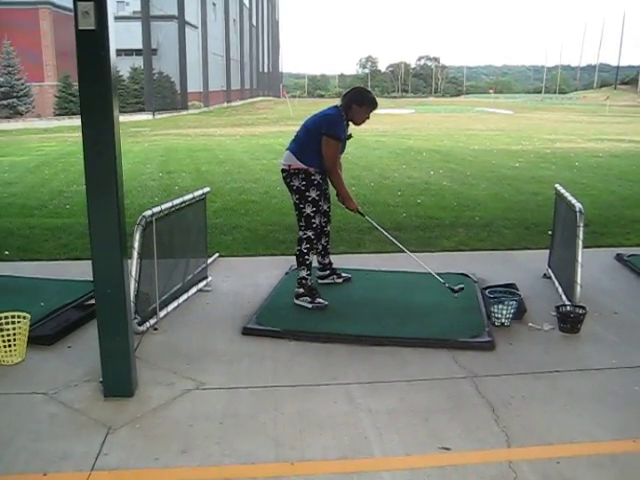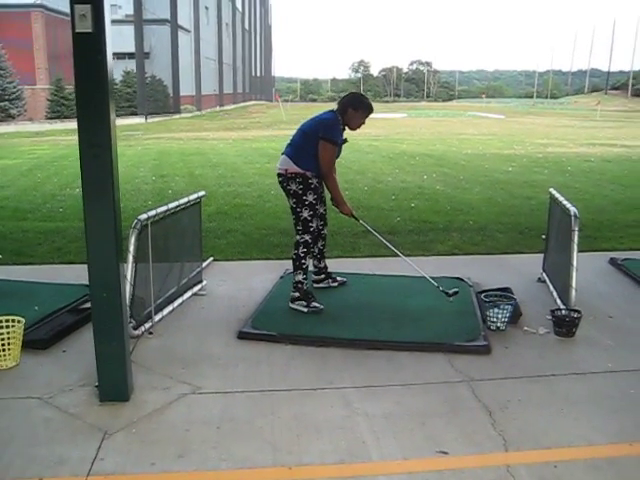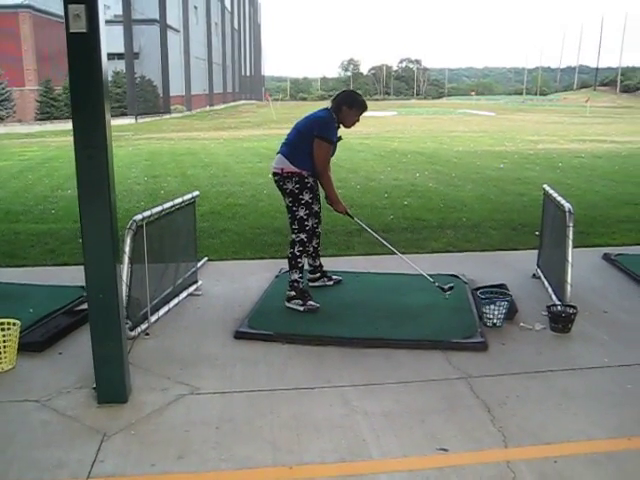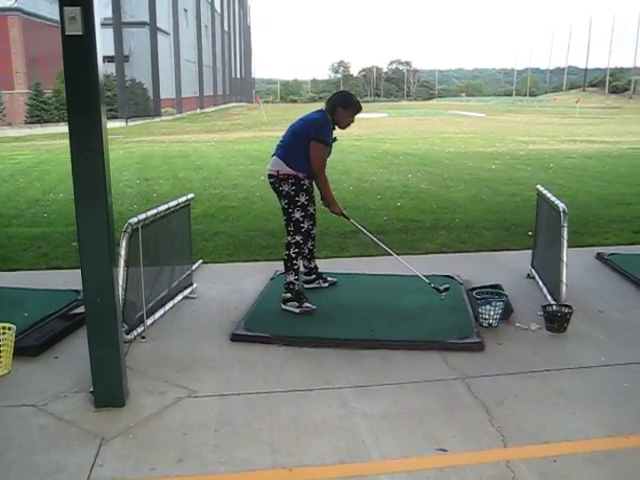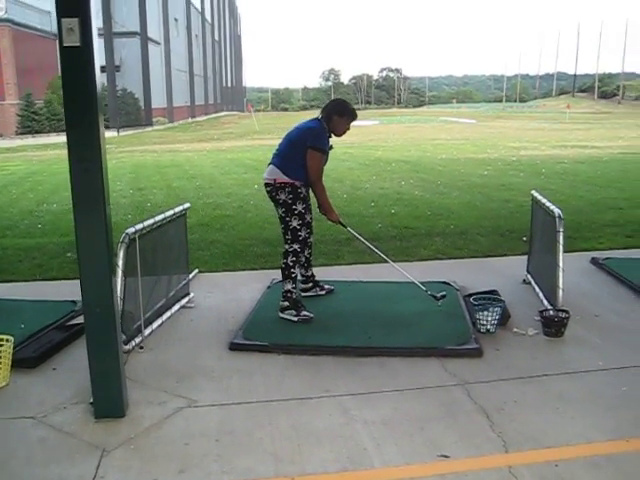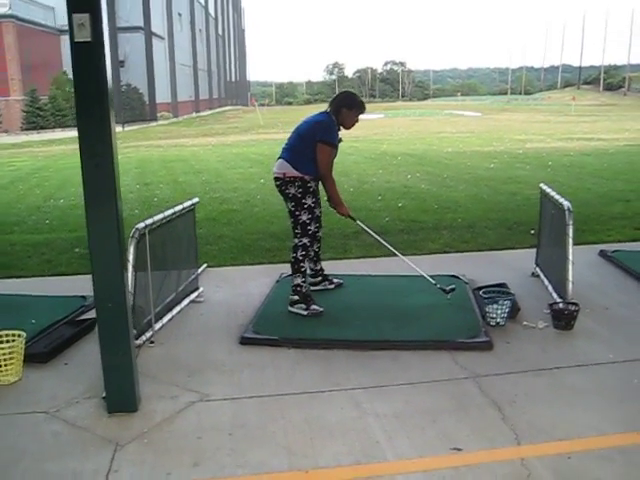
dt=0.2s
person 1, frame 1
left shoulder: (339, 119)
right shoulder: (334, 122)
left elbow: (335, 162)
right elbow: (331, 168)
left wrist: (341, 192)
right wrist: (347, 198)
left hip: (312, 171)
right hip: (299, 171)
left knee: (322, 221)
right knee: (309, 226)
left ankle: (326, 271)
right ankle: (303, 289)
person 1, frame 2
left shoulder: (333, 122)
right shoulder: (331, 126)
left elbow: (328, 167)
right elbow: (327, 171)
left wrist: (335, 197)
right wrist: (341, 202)
left hip: (307, 174)
right hip: (295, 175)
left knee: (319, 224)
right knee: (306, 231)
left ankle: (321, 275)
right ankle: (298, 293)
person 1, frame 3
left shoulder: (327, 120)
right shoulder: (325, 124)
left elbow: (322, 166)
right elbow: (322, 169)
left wrist: (330, 195)
right wrist: (336, 201)
left hip: (301, 173)
right hip: (290, 174)
left knee: (313, 223)
right knee: (302, 229)
left ankle: (316, 273)
right ankle: (295, 292)
person 1, frame 4
left shoulder: (321, 121)
right shoulder: (321, 125)
left elbow: (315, 168)
right elbow: (318, 171)
left wrist: (326, 197)
right wrist: (332, 202)
left hip: (296, 175)
right hip: (286, 176)
left knee: (308, 225)
right knee: (297, 231)
left ankle: (311, 275)
right ankle: (290, 294)
person 1, frame 5
left shoulder: (316, 128)
right shoulder: (318, 134)
left elbow: (311, 176)
right elbow: (315, 179)
left wrist: (322, 204)
right wrist: (329, 210)
left hip: (292, 183)
right hip: (283, 184)
left knee: (305, 234)
right knee: (295, 240)
left ankle: (308, 283)
right ankle: (288, 302)
person 1, frame 6
left shoulder: (324, 122)
right shoulder: (327, 127)
left elbow: (320, 170)
right elbow: (325, 173)
left wrist: (332, 198)
right wrist: (339, 204)
left hip: (301, 178)
right hip: (293, 179)
left knee: (314, 228)
right knee: (304, 234)
left ankle: (317, 277)
right ankle: (298, 296)
